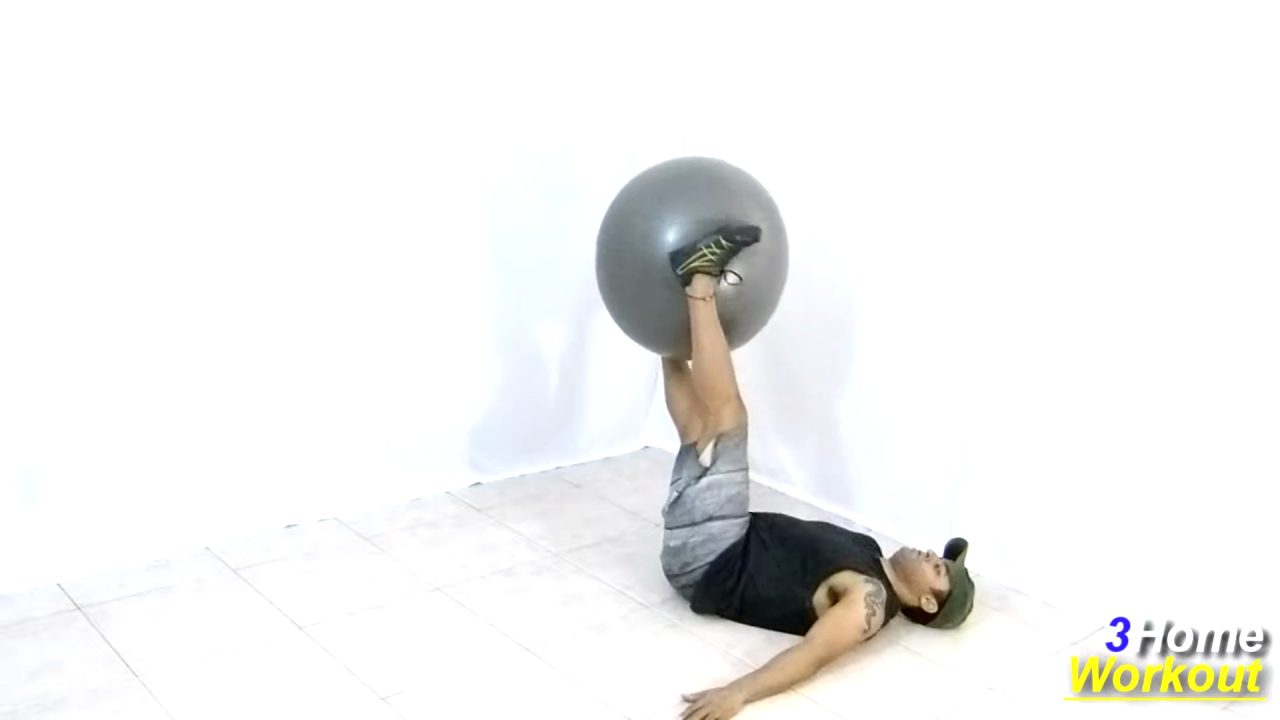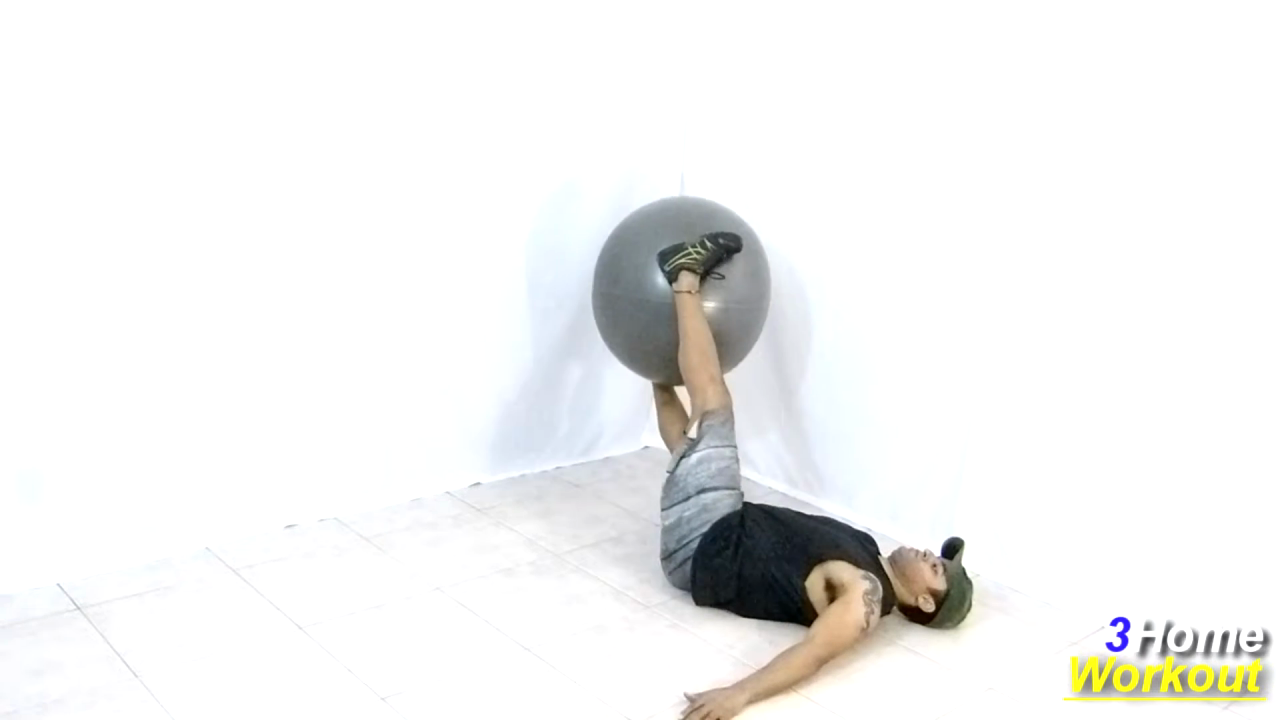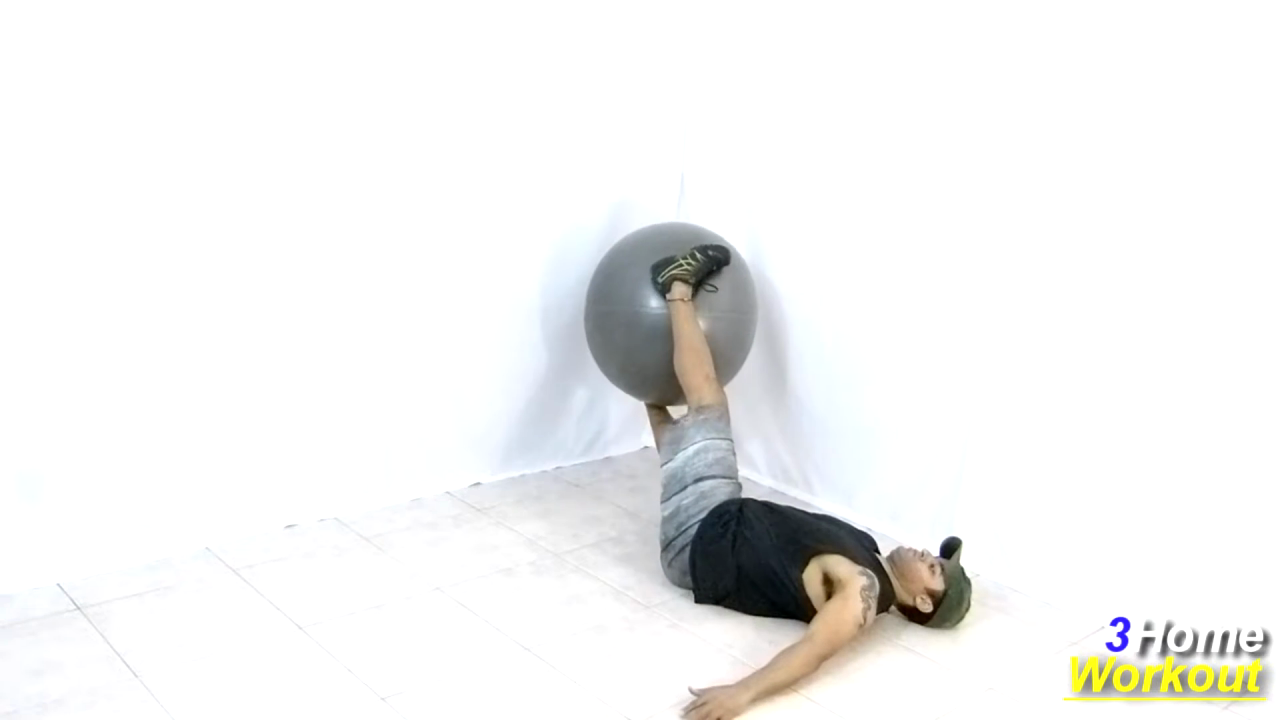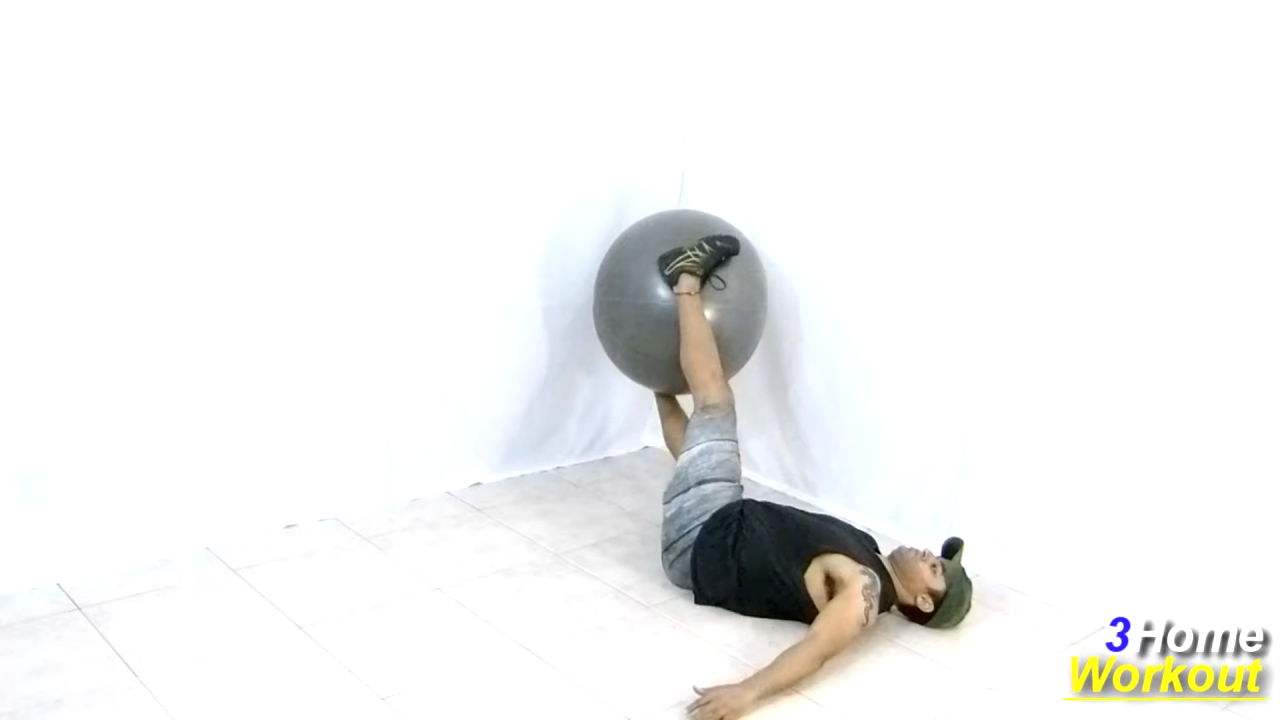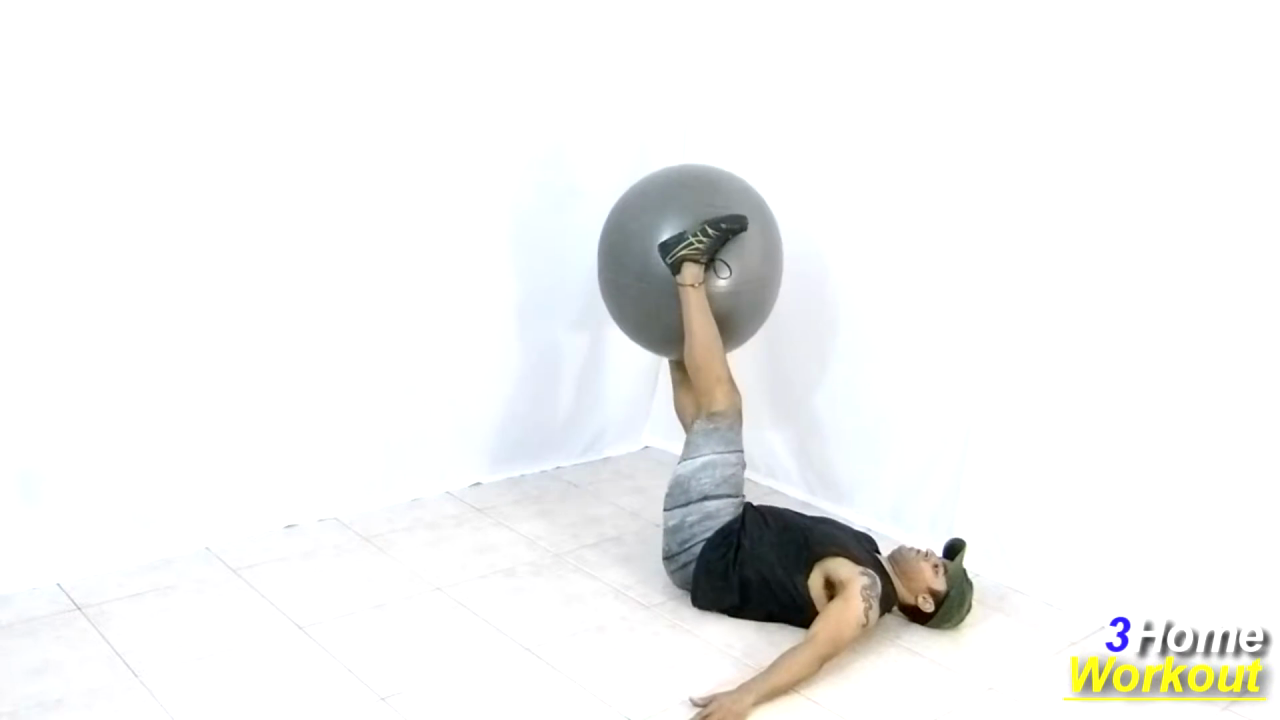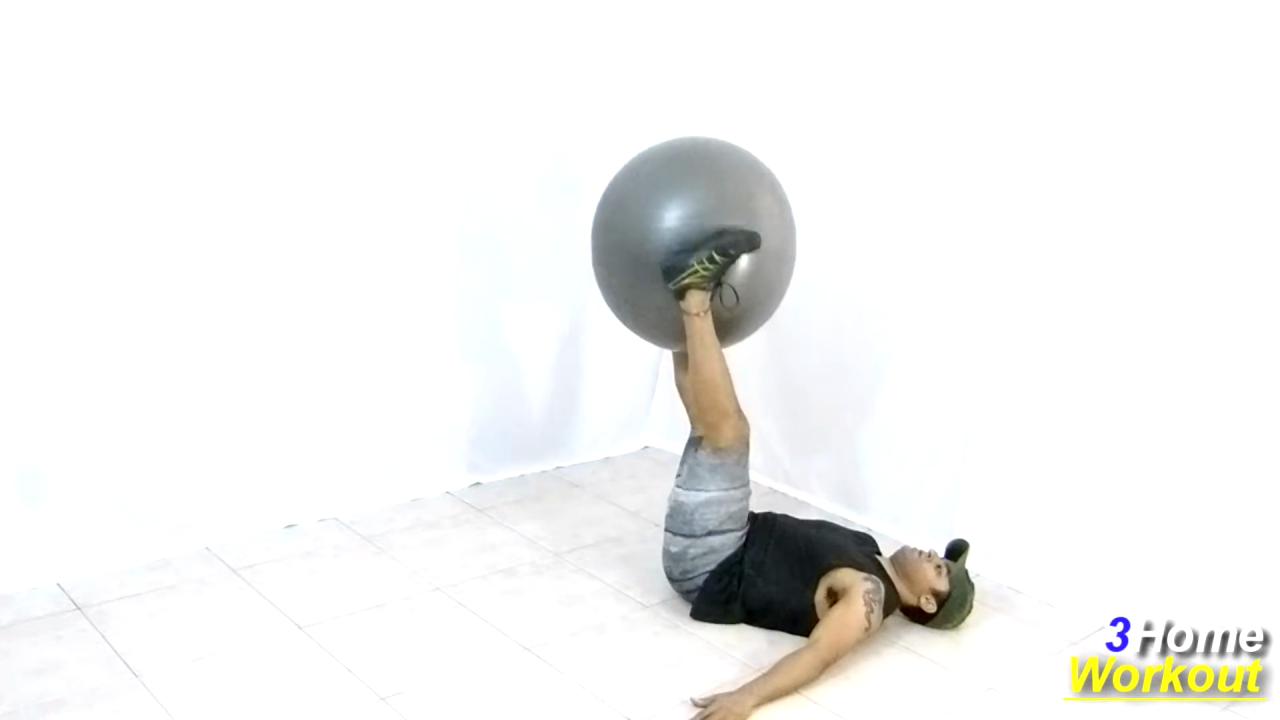
dt=0.3s
person 1, frame 1
left shoulder: (869, 600)
right shoulder: (868, 553)
left elbow: (814, 652)
left hip: (708, 566)
right hip: (716, 554)
left knee: (726, 423)
left ankle: (700, 280)
person 1, frame 2
left shoulder: (866, 595)
right shoulder: (865, 552)
left elbow: (814, 652)
left hip: (703, 547)
right hip: (714, 541)
left knee: (713, 406)
left ankle: (687, 278)
person 1, frame 3
left shoulder: (863, 591)
right shoulder: (865, 550)
left elbow: (814, 651)
left hip: (702, 538)
right hip: (712, 536)
left knee: (707, 402)
left ankle: (679, 287)
person 1, frame 4
left shoulder: (864, 591)
right shoulder: (866, 554)
left elbow: (816, 650)
left hip: (701, 541)
right hip: (709, 540)
left knee: (715, 400)
left ankle: (687, 279)
person 1, frame 5
left shoulder: (865, 593)
right shoulder: (866, 553)
left elbow: (816, 650)
left hip: (704, 553)
right hip: (718, 543)
left knee: (721, 406)
left ankle: (691, 269)
person 1, frame 6
left shoulder: (869, 597)
right shoulder: (866, 552)
left elbow: (819, 655)
left hip: (708, 573)
right hip: (739, 546)
left knee: (727, 431)
right knee: (714, 429)
left ankle: (696, 292)
